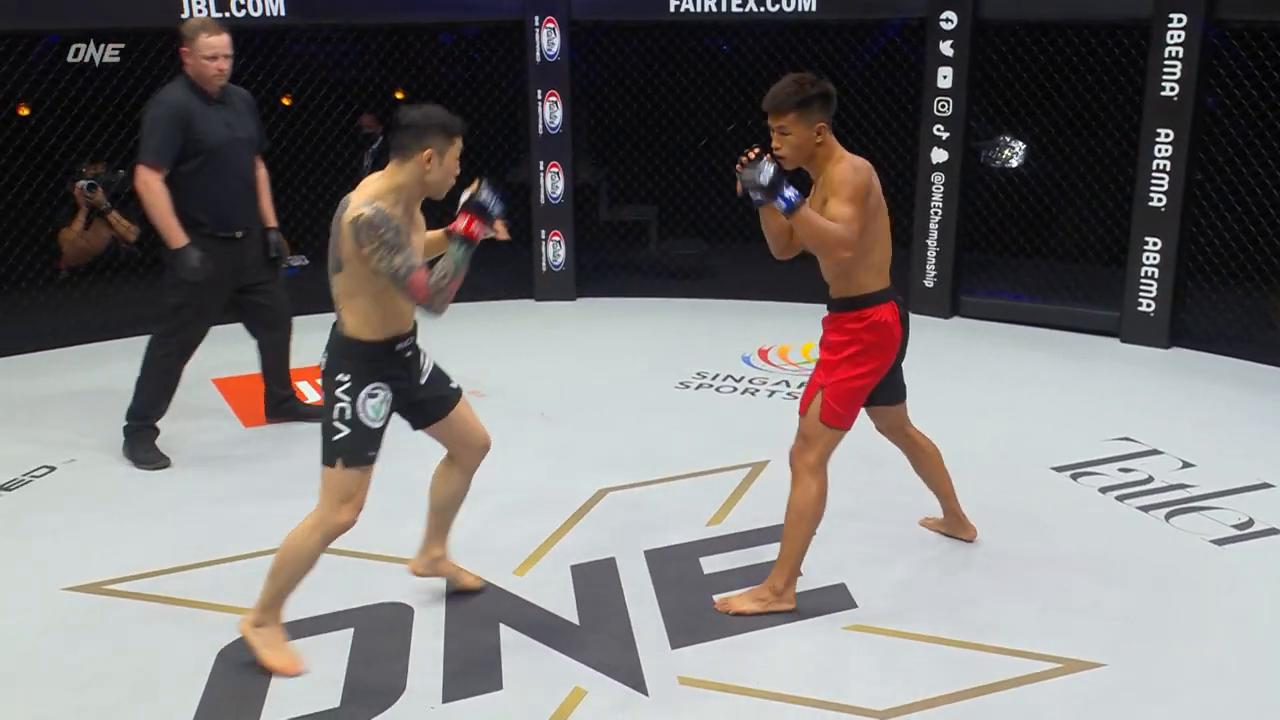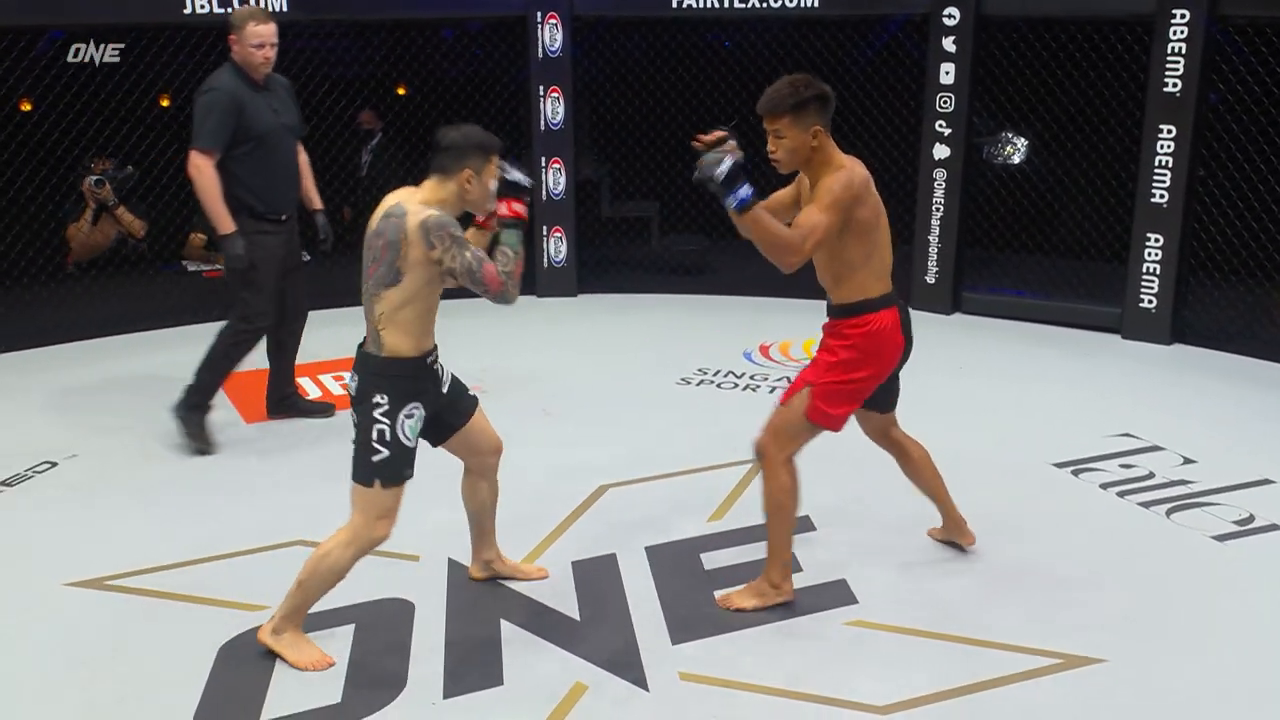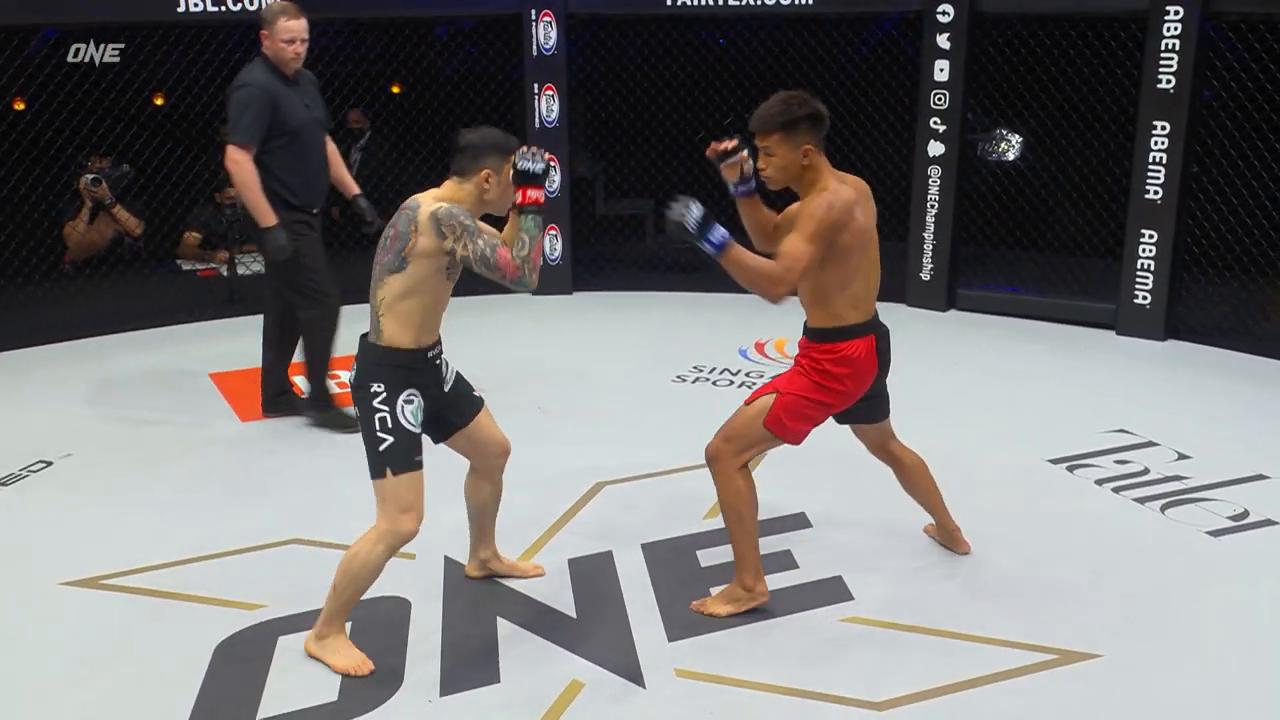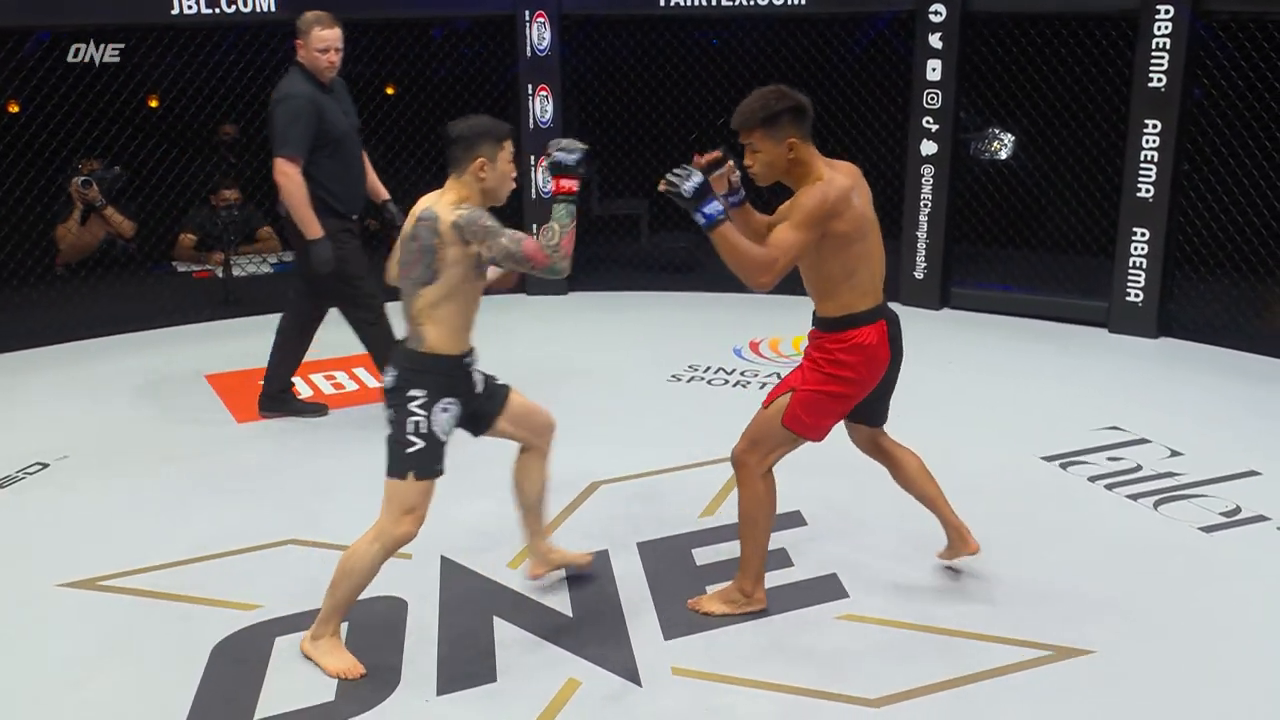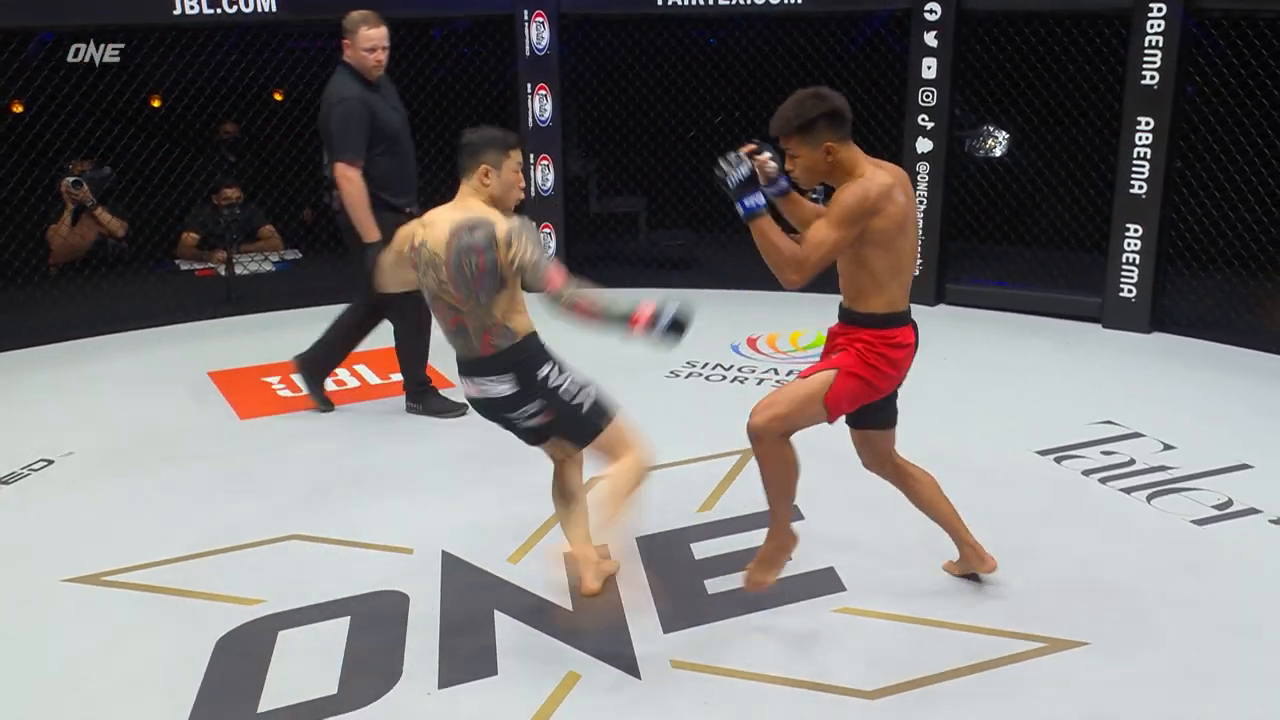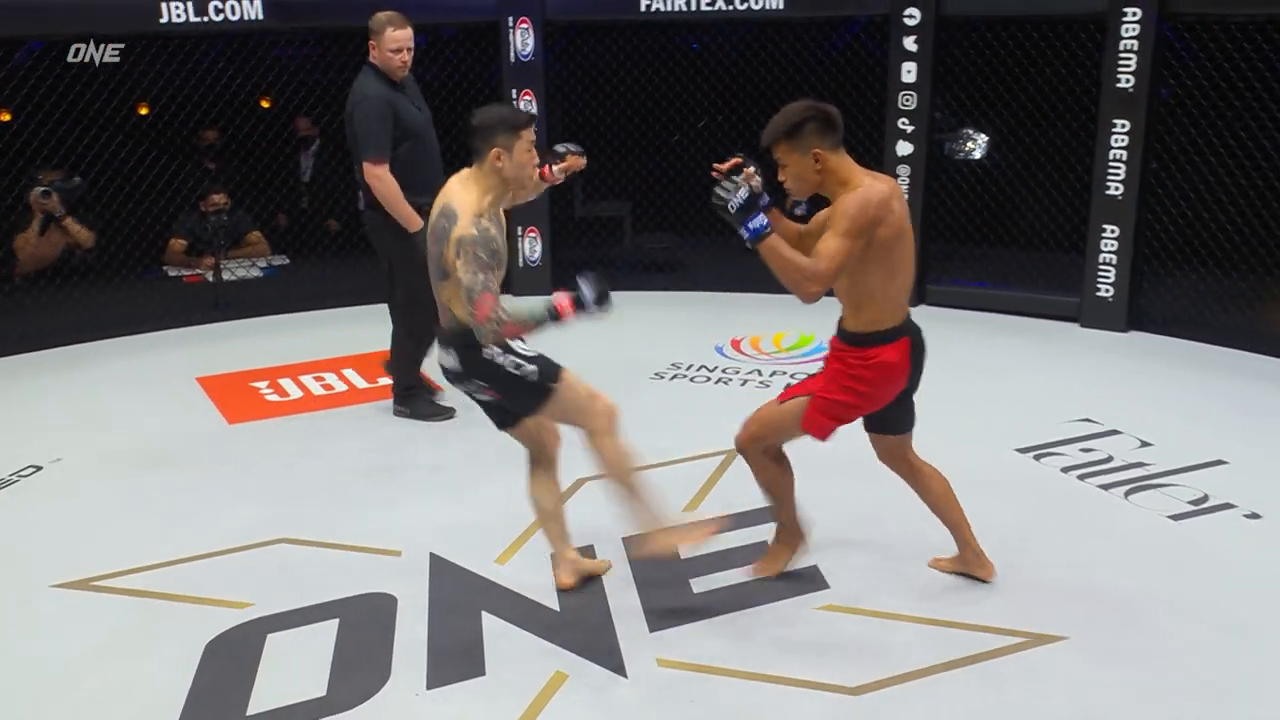
dt=0.2s
person 1, frame 1
left shoulder: (395, 196)
right shoulder: (369, 216)
left elbow: (416, 257)
right elbow: (433, 297)
left wrist: (463, 231)
right wrist: (471, 230)
left hip: (402, 352)
right hip: (358, 367)
left knee: (471, 443)
right knee: (338, 513)
left ankle: (434, 553)
right ankle: (263, 621)
person 1, frame 2
left shoulder: (403, 201)
right shoulder: (429, 223)
left elbow: (463, 265)
right elbow: (503, 289)
left wrist: (495, 219)
right wrist: (513, 210)
left hip: (420, 368)
right hip: (387, 385)
left knee: (486, 451)
right knee: (370, 528)
left ankle: (487, 558)
right ankle: (283, 623)
person 1, frame 3
left shoulder: (440, 208)
right shoulder: (441, 214)
left elbow: (499, 259)
right elbow: (521, 278)
left wrist: (525, 200)
right wrist: (532, 197)
left hip: (424, 363)
right hip: (387, 378)
left knee: (493, 451)
right knee: (399, 525)
left ankle: (483, 556)
right ankle: (330, 630)
person 1, frame 4
left shoulder: (434, 207)
right shoulder: (462, 221)
left elbow: (398, 273)
right elbow: (551, 260)
right wrist: (566, 187)
left hip: (454, 371)
right hip: (423, 383)
left knee: (539, 428)
right knee: (399, 526)
left ankle: (540, 552)
right ankle: (323, 633)
person 1, frame 5
left shoulder: (424, 229)
right shoulder: (510, 229)
left elbow: (389, 280)
right elbow: (564, 292)
right wrist: (641, 317)
left hip: (483, 381)
right hip: (525, 372)
left knee: (569, 454)
right knee: (626, 455)
left ankle: (588, 565)
right ankle: (586, 556)
person 1, frame 6
left shoulder: (462, 184)
right shoulder: (473, 231)
left elbow: (512, 195)
right elbow: (488, 322)
left wrist: (550, 174)
right wrist: (562, 307)
left hip: (464, 349)
right hip: (477, 352)
left knee: (544, 447)
right knee: (600, 414)
left ankle: (565, 563)
right ankle: (658, 531)
person 2, frame 1
left shoulder: (849, 173)
right shoulder: (828, 177)
left elbow: (839, 248)
right elbow: (784, 248)
left wrist: (786, 194)
right wrist: (765, 192)
left hip: (860, 327)
right hip: (876, 322)
left knee: (807, 456)
right knee: (897, 427)
left ankle: (779, 588)
right ankle: (957, 520)
person 2, frame 2
left shoulder: (843, 181)
right shoulder: (819, 176)
left elbow: (789, 255)
right elbow: (767, 220)
left wrist: (736, 194)
right wrist: (730, 171)
left hip: (863, 335)
right hip: (882, 328)
left knee: (773, 446)
right knee: (886, 433)
left ankle: (774, 579)
right ankle: (955, 526)
person 2, frame 3
left shoulder: (828, 207)
right shoulder: (848, 186)
left elbow: (775, 285)
right elbow: (774, 239)
left wrist: (710, 235)
right wrist: (742, 184)
left hip: (835, 360)
right hip: (866, 348)
left knee: (726, 453)
right knee: (883, 440)
left ankle: (748, 586)
right ankle: (949, 530)
person 2, frame 4
left shoulder: (822, 196)
right shoulder: (831, 176)
left elbow: (761, 274)
right elbow: (768, 235)
left wrist: (707, 210)
right wrist: (725, 191)
left hip: (847, 349)
right hip: (874, 337)
left knee: (750, 454)
right knee: (878, 442)
left ankle: (748, 588)
right ankle: (958, 537)
person 2, frame 5
left shoulder: (864, 193)
right shoulder: (878, 178)
left elbow: (796, 271)
right elbow: (806, 228)
left wrist: (749, 198)
right wrist: (775, 184)
left hip: (875, 347)
right hip: (867, 339)
left knee: (764, 424)
right knee: (881, 460)
left ankle: (778, 535)
right ankle: (974, 554)
person 2, frame 6
left shoulder: (859, 203)
right shoulder: (876, 187)
left elbow: (810, 284)
right elbow: (801, 241)
left wrist: (752, 222)
right wrist: (757, 198)
left hip: (864, 363)
right hip: (902, 349)
left knee: (753, 440)
right knee: (898, 455)
left ankle: (789, 539)
right ankle: (972, 556)
person 3, frame 1
left shoulder: (240, 100)
right shoulder: (172, 107)
right elbow: (148, 180)
left wrist: (271, 226)
right wrist: (181, 249)
left hip: (247, 240)
right hip: (204, 245)
left knee: (275, 320)
right knee: (177, 337)
left ankle: (281, 400)
right ankle: (140, 429)
person 3, frame 2
left shoulder: (280, 86)
right shoulder: (221, 93)
left elbow: (295, 151)
right elbow: (200, 166)
left wrist: (317, 208)
right wrist: (228, 234)
left hip: (283, 223)
right hip: (247, 228)
left knee: (291, 312)
right knee: (253, 317)
left ankle: (282, 394)
right ankle: (194, 403)
person 3, frame 3
left shoulder: (305, 80)
right shoulder: (255, 87)
left elbow: (323, 143)
right elbow: (237, 160)
left wrist: (355, 195)
right wrist: (269, 226)
left hip: (304, 215)
right hip: (281, 220)
left knee: (287, 304)
right knee: (320, 303)
left ankle: (276, 393)
right ankle: (320, 400)
person 3, frame 4
left shoulder: (335, 86)
right shoulder: (297, 97)
left elbow: (352, 152)
right elbow: (287, 173)
left wrist: (385, 199)
right wrist: (315, 237)
left hip: (339, 220)
right hip: (322, 224)
left knee: (306, 307)
right knee: (367, 307)
left ankle: (276, 394)
person 3, frame 5
left shoulder: (378, 82)
right shoulder: (349, 98)
right elbow: (347, 175)
left wrist: (411, 206)
right wrist: (373, 240)
left hip: (395, 213)
right hip: (375, 218)
left knee: (379, 299)
right knee: (411, 302)
left ankle: (315, 363)
right ankle: (419, 392)
person 3, frame 6
left shoulder: (404, 83)
right shoulder: (372, 98)
right elbow: (376, 174)
left wrist: (429, 213)
right wrist: (418, 228)
left hip: (421, 210)
right hip: (397, 219)
left knee: (424, 298)
right knee: (417, 303)
left ankle: (410, 371)
right ankle: (408, 395)
